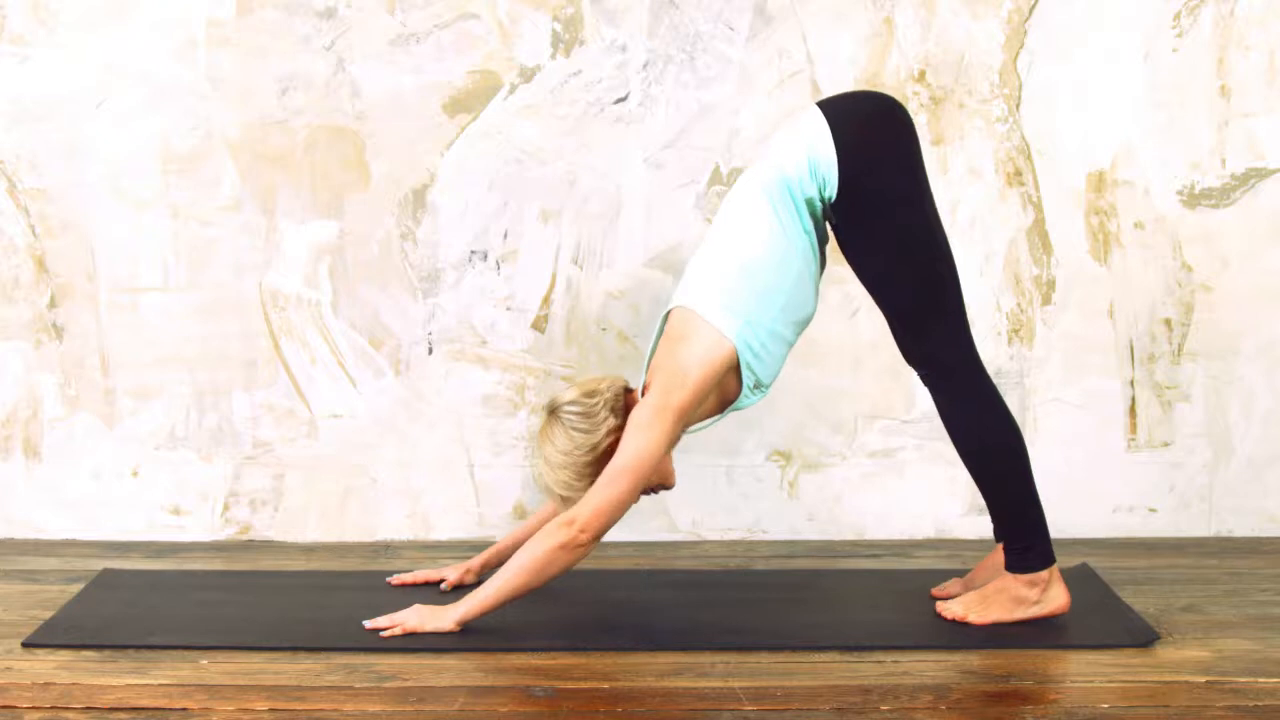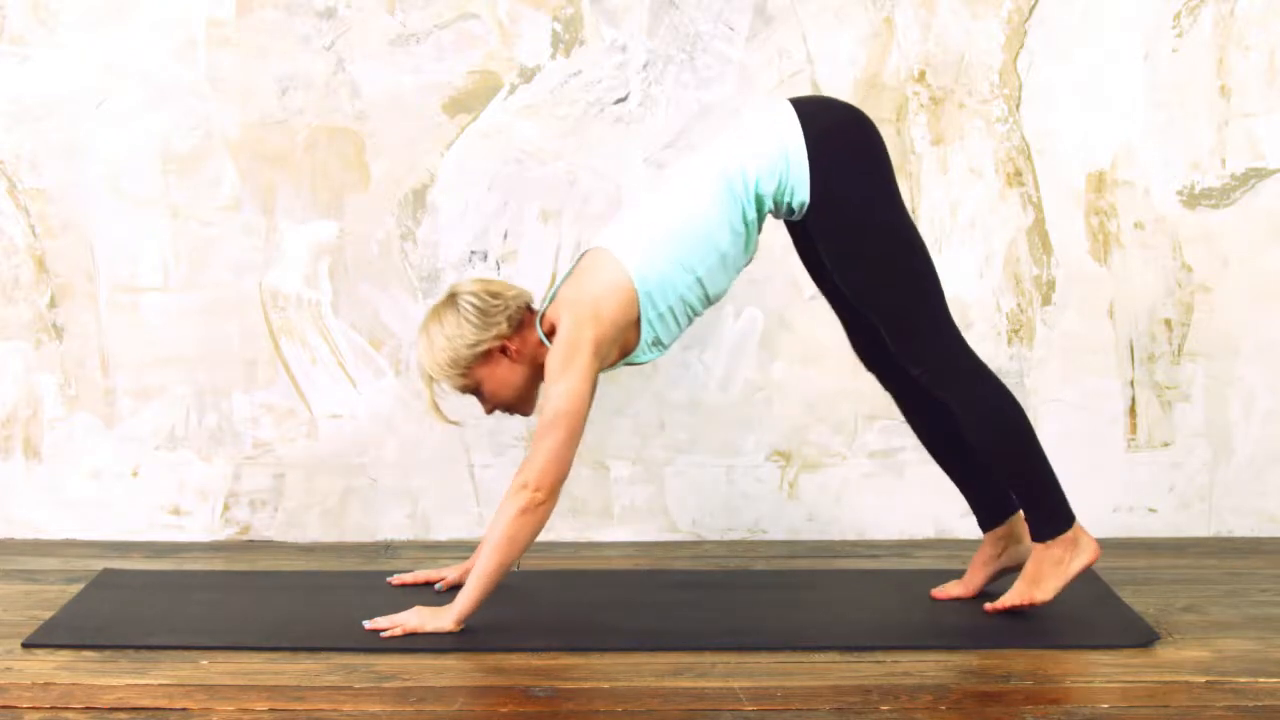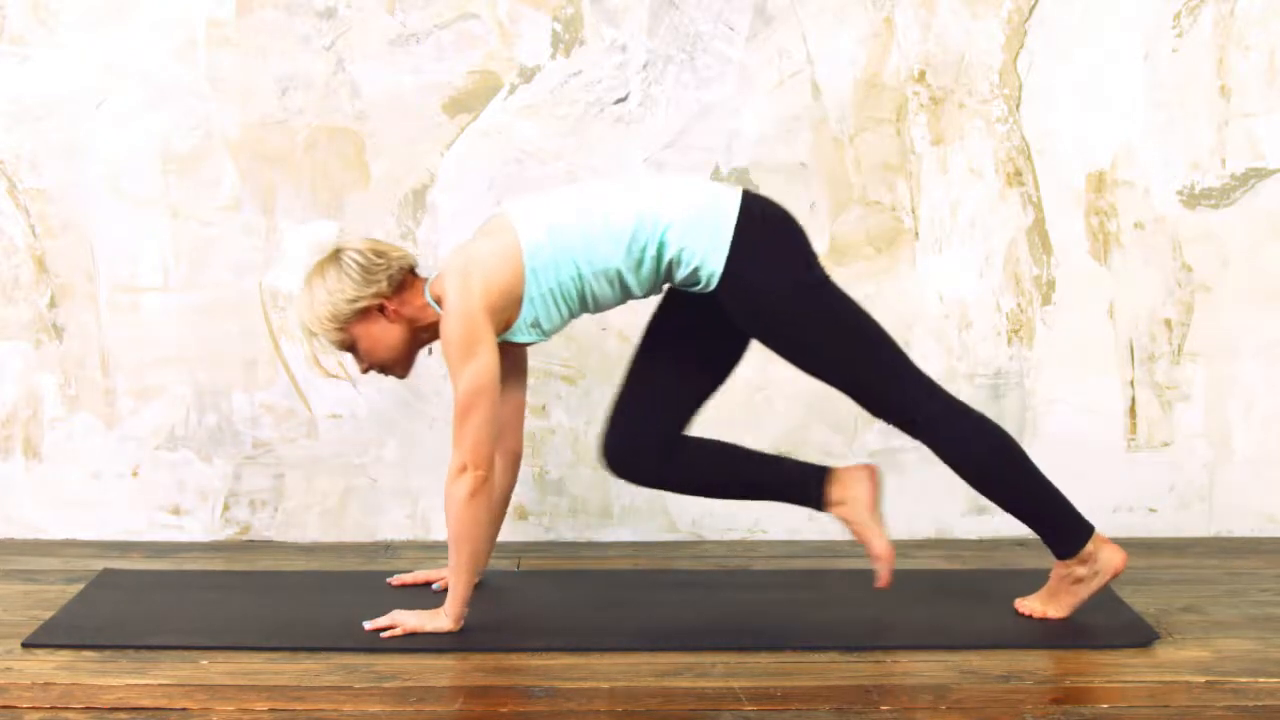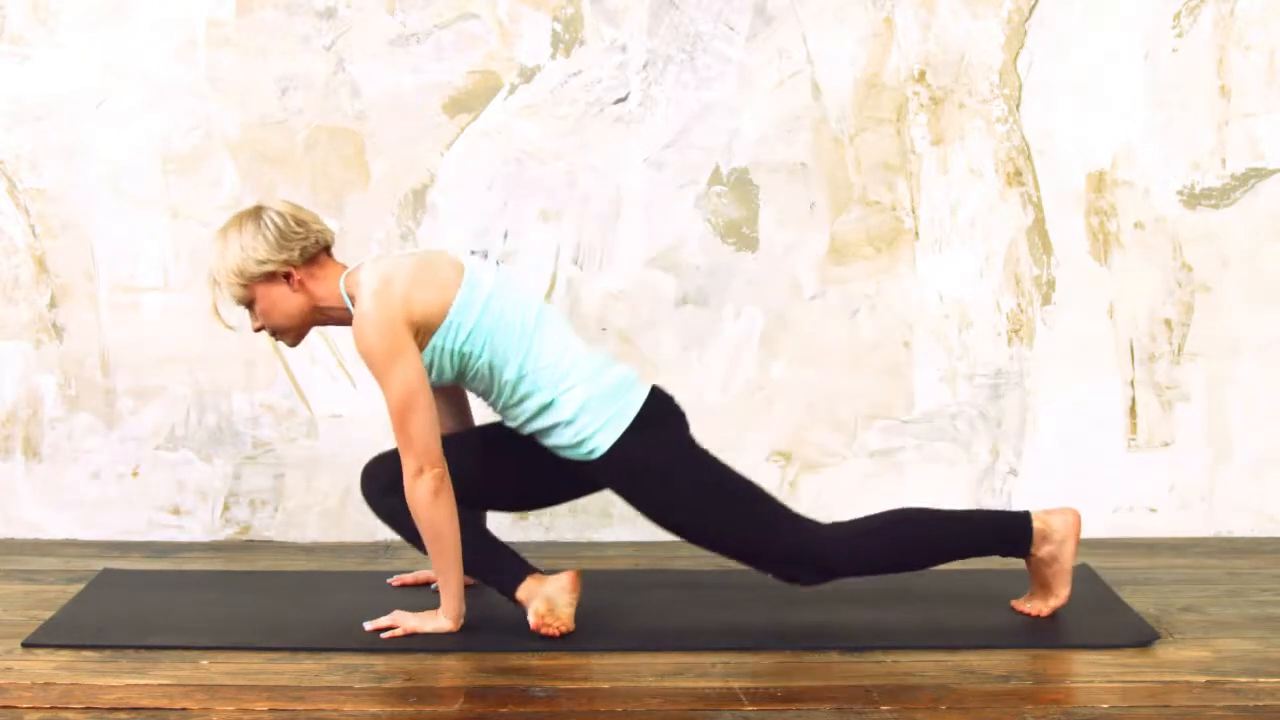
dt=0.7s
person 1, frame 1
left shoulder: (669, 401)
right shoulder: (661, 390)
left elbow: (579, 530)
right elbow: (576, 505)
left wrist: (459, 613)
right wrist: (479, 563)
left hip: (850, 148)
right hip: (839, 153)
left knee: (947, 365)
right knee: (937, 363)
left ankle: (1034, 576)
right ankle: (1015, 548)
person 1, frame 2
left shoulder: (576, 336)
right shoulder: (560, 323)
left elbow: (535, 491)
right elbow: (538, 482)
left wrist: (456, 611)
right wrist: (475, 565)
left hip: (816, 157)
right hip: (799, 158)
left knee: (933, 357)
right knee: (890, 360)
left ankle: (1059, 536)
right ankle: (1005, 530)
person 1, frame 3
left shoulder: (463, 302)
right shoulder: (486, 296)
left elbow: (473, 468)
right elbow: (503, 446)
left wrist: (452, 608)
right wrist: (470, 562)
left hip: (733, 249)
right hip: (709, 258)
left knee: (905, 399)
right knee: (631, 449)
left ankle: (1082, 551)
right ankle: (835, 492)
person 1, frame 4
left shoulder: (377, 309)
right shoulder: (391, 290)
left elbow: (429, 474)
right elbow: (447, 446)
left wrist: (450, 607)
right wrist: (457, 558)
left hip: (618, 434)
right hip: (584, 431)
left knee: (809, 555)
right knee: (382, 480)
left ankle: (1036, 530)
right ankle: (527, 583)
